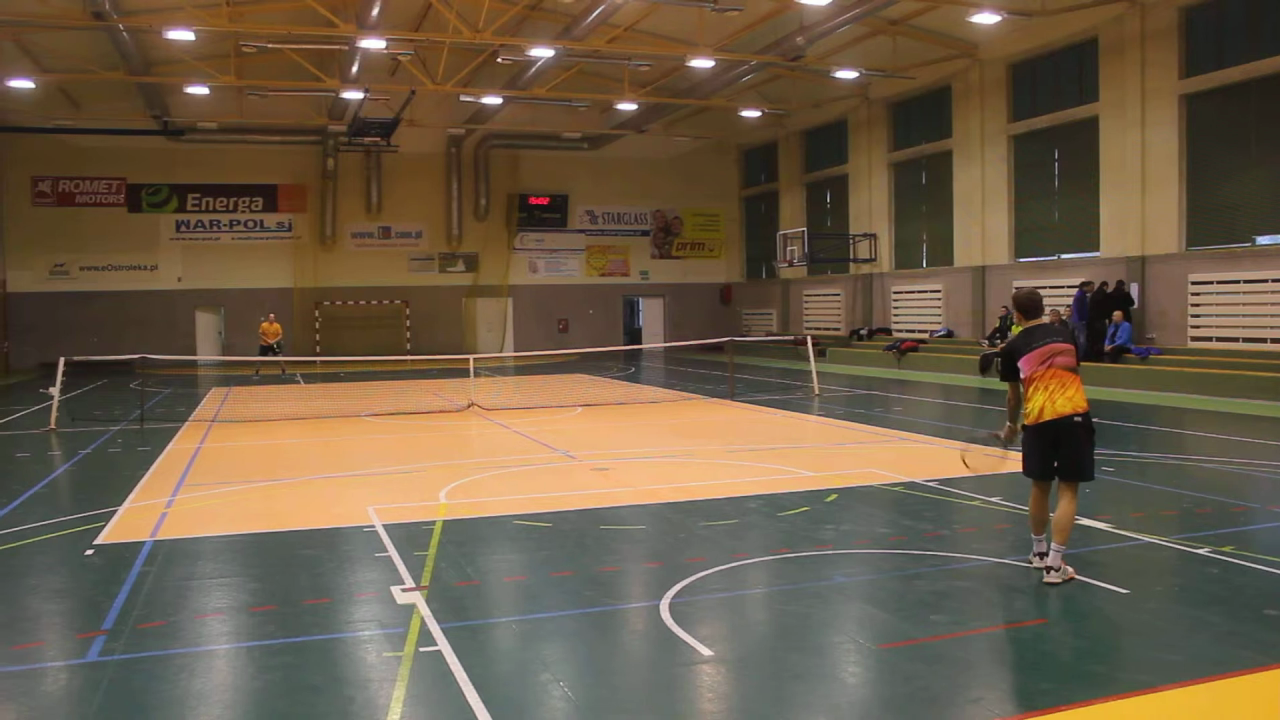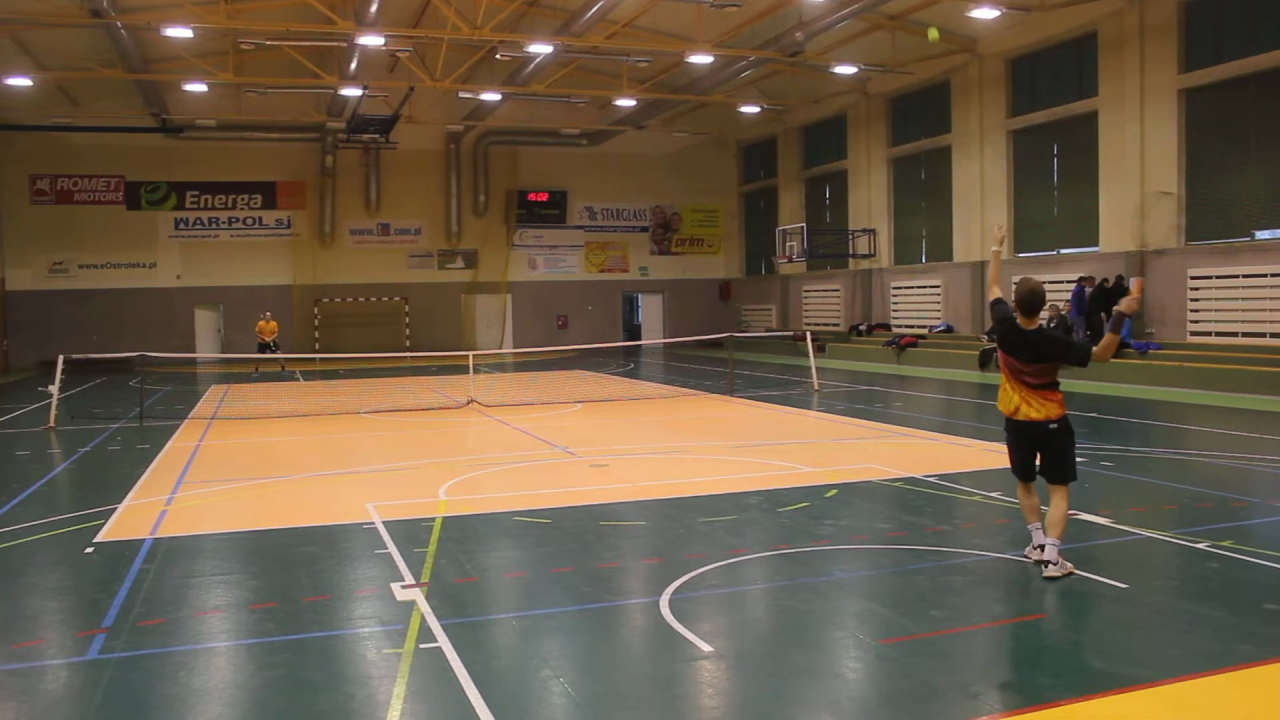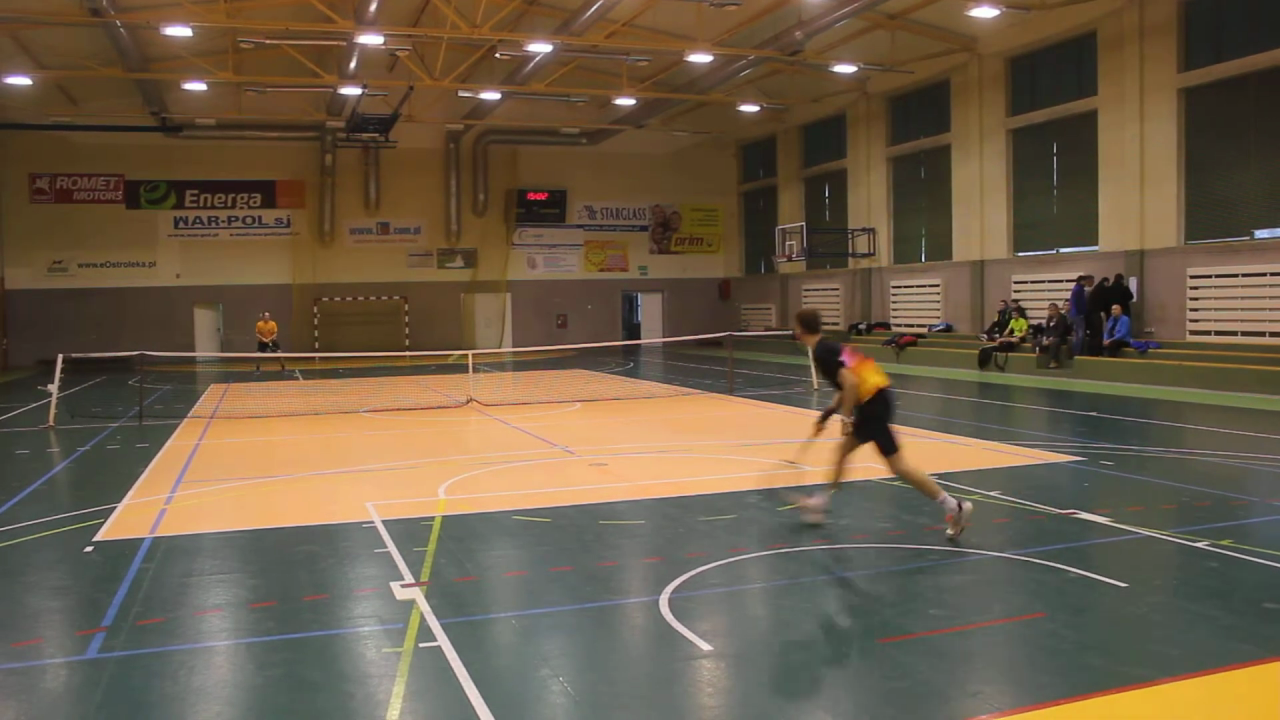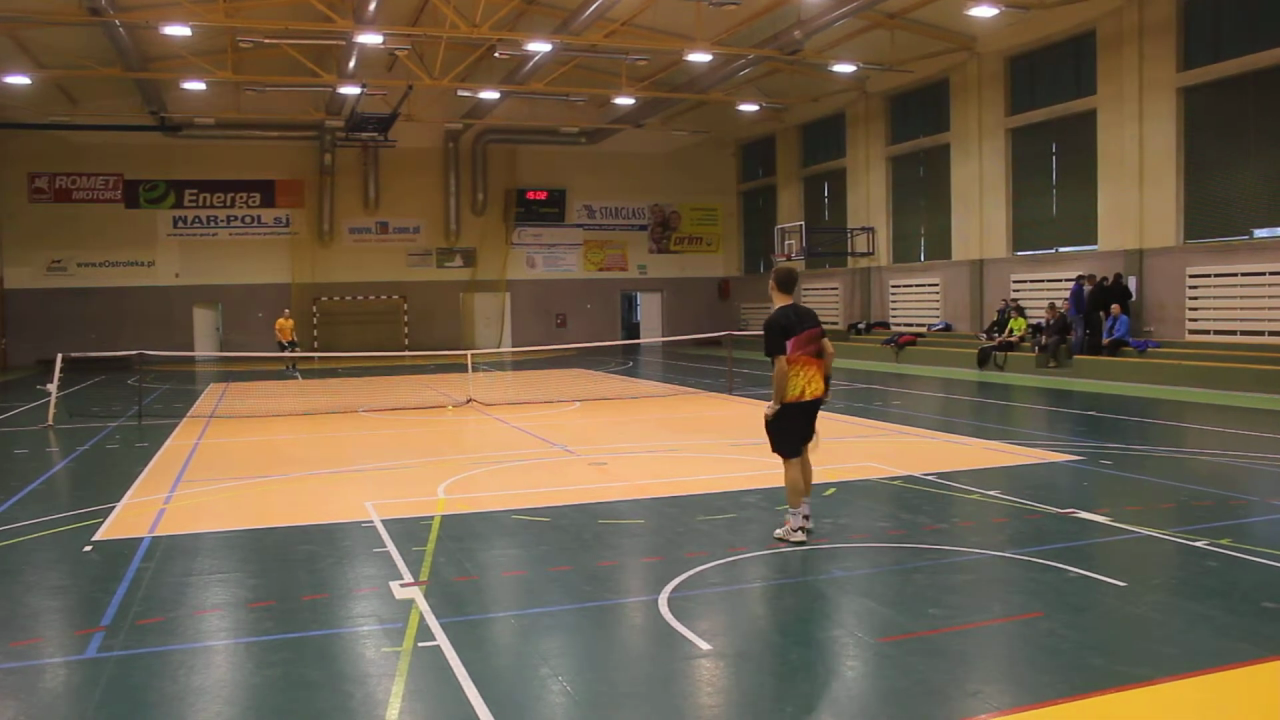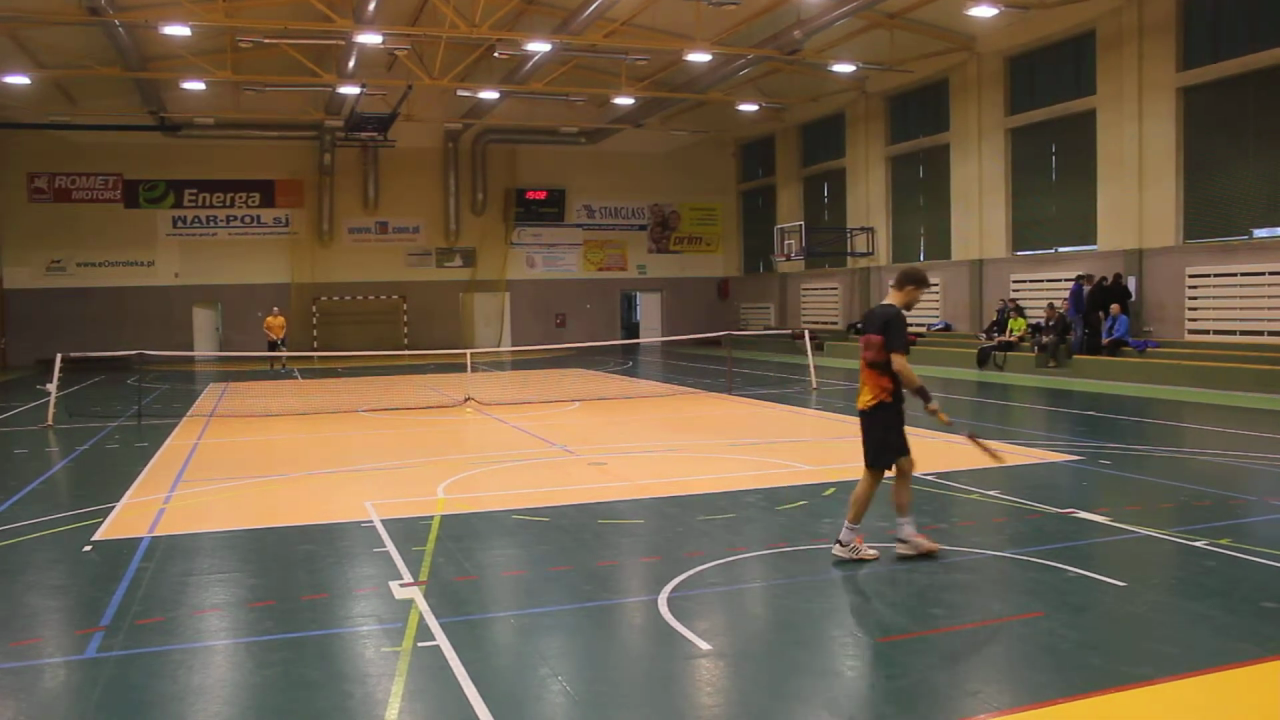
dt=1s
person 1, frame 1
left shoulder: (1013, 347)
right shoulder: (1065, 335)
left elbow: (1014, 395)
left wrist: (1011, 425)
left hip: (1039, 420)
right hip: (1074, 415)
left knee: (1040, 487)
right knee: (1068, 490)
left ankle: (1039, 552)
right ankle: (1054, 564)
person 1, frame 2
left shoulder: (1004, 328)
right shoulder: (1052, 343)
left elbow: (993, 288)
right elbow: (1100, 354)
left wrist: (997, 247)
right wrist: (1119, 318)
left hip: (1017, 421)
right hip: (1051, 421)
left knee: (1025, 483)
right knee: (1058, 489)
left ankle: (1038, 544)
right ankle: (1050, 556)
person 1, frame 3
left shoulder: (821, 353)
right shoulder: (829, 346)
left elbow: (850, 381)
left wrist: (847, 417)
right wrist: (827, 414)
left hip: (871, 402)
right hip: (875, 398)
left knee: (897, 464)
right knee: (843, 449)
left ankle: (953, 508)
right ankle: (820, 503)
person 1, frame 4
left shoulder: (774, 322)
right shoulder: (809, 315)
left elbow: (781, 367)
right elbow: (828, 352)
left wrist: (775, 403)
right wrist: (825, 384)
left hip: (791, 399)
right hip: (814, 394)
left knee: (791, 460)
right knee: (801, 453)
left ankle: (795, 526)
right ankle: (803, 513)
person 1, frame 5
left shoulder: (872, 315)
right shoulder: (895, 318)
right elbow: (899, 366)
left wrist: (886, 382)
right wrist: (926, 396)
left hip: (871, 401)
right hip: (882, 404)
left knee: (905, 466)
right knee: (874, 472)
left ankle: (907, 536)
right ankle: (847, 540)
